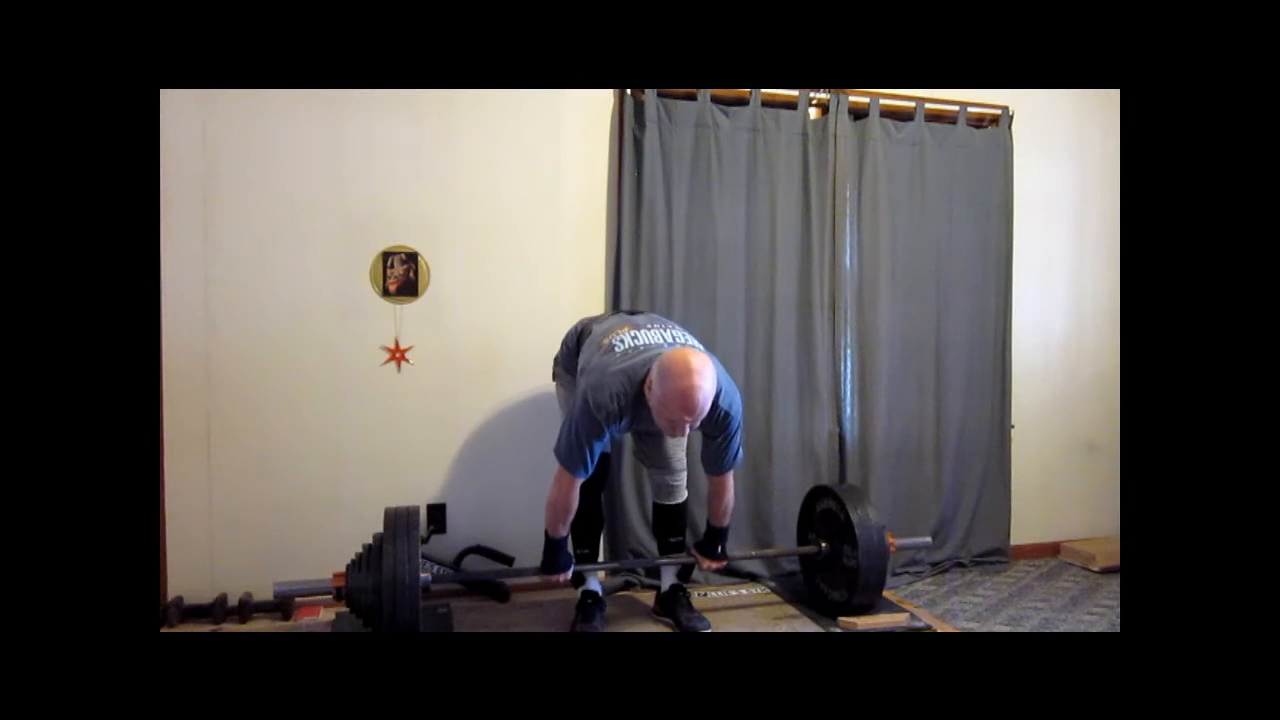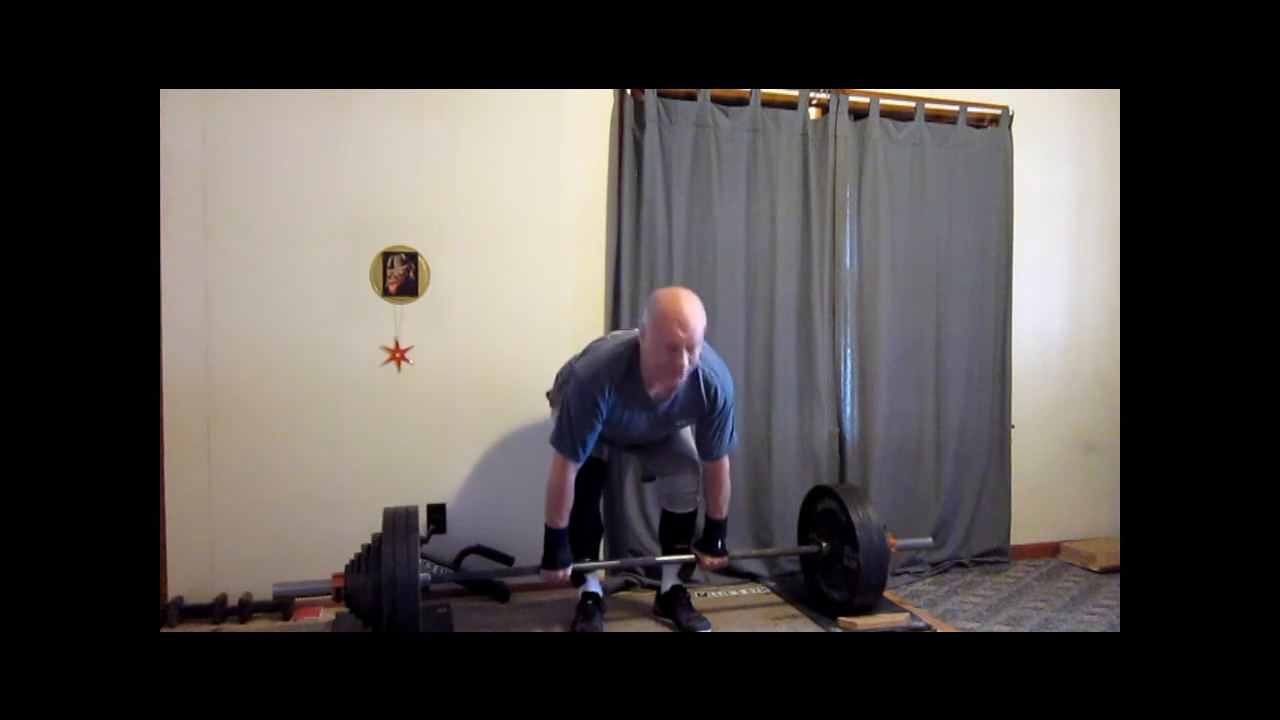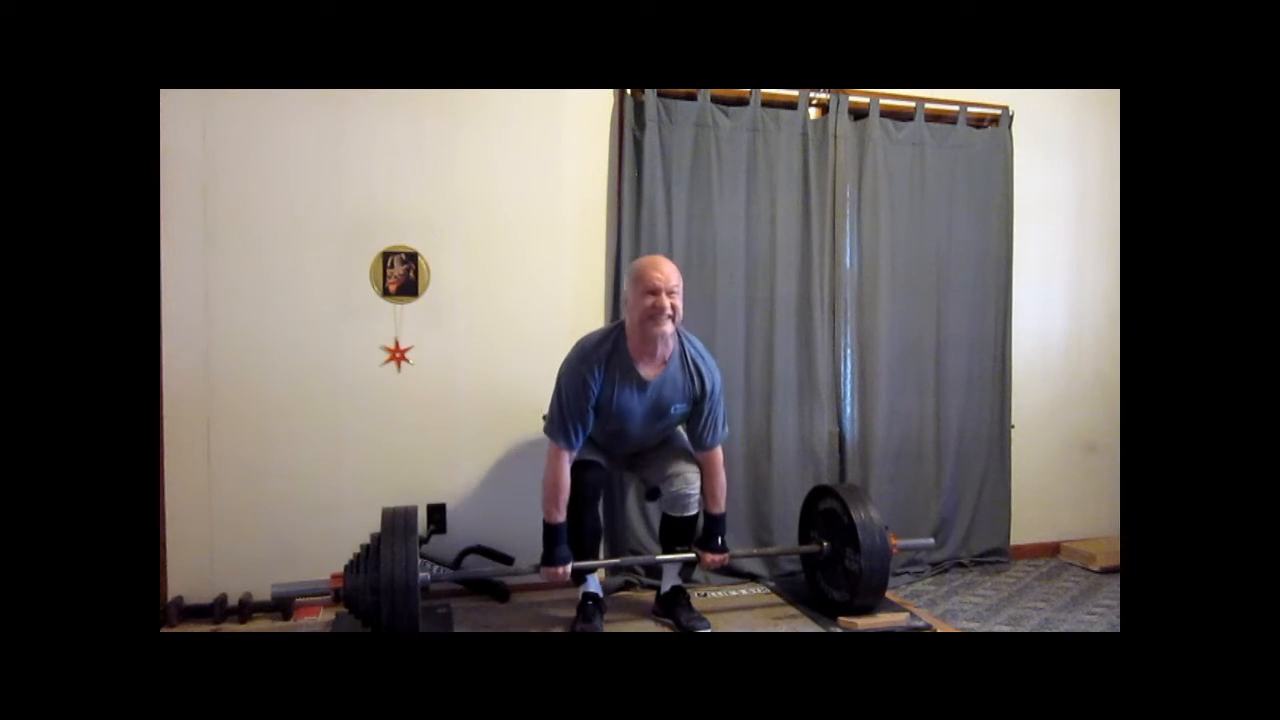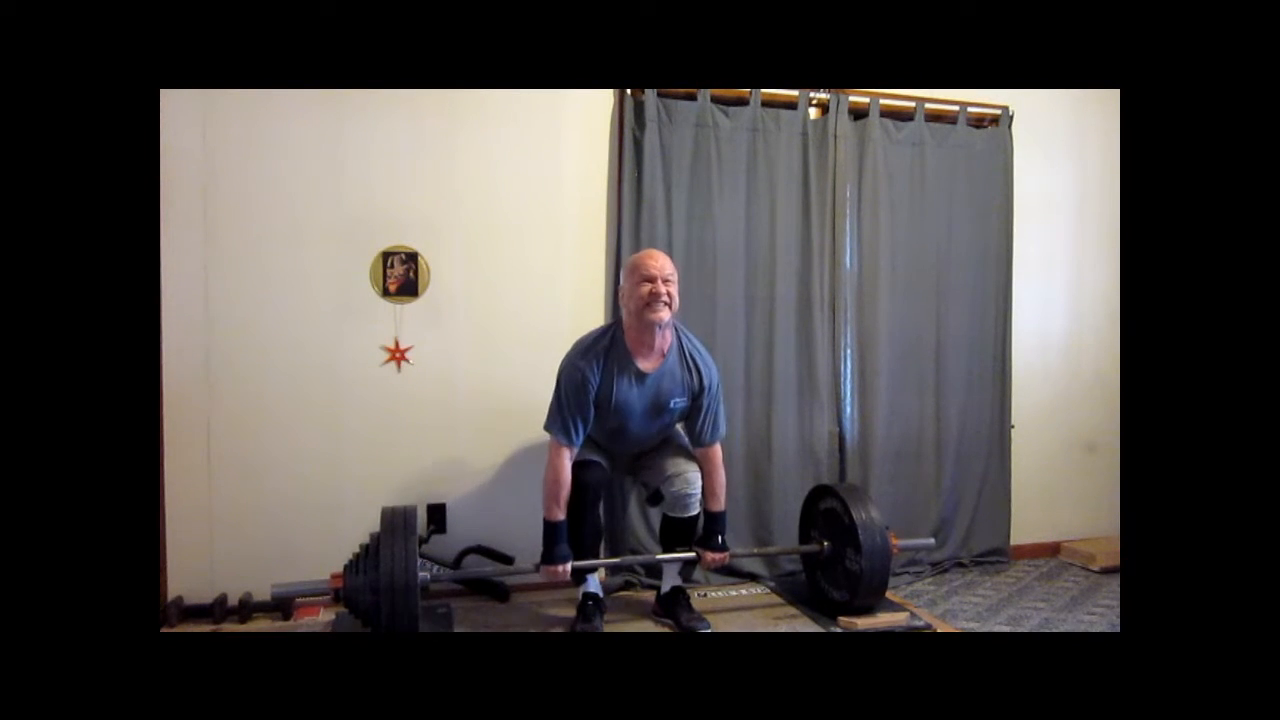
dt=0.3s
person 1, frame 1
left shoulder: (724, 398)
right shoulder: (603, 394)
left elbow: (721, 477)
right elbow: (568, 480)
left wrist: (714, 542)
right wrist: (555, 553)
right hip: (580, 361)
left knee: (671, 475)
right knee: (589, 478)
left ankle: (671, 589)
right ankle: (590, 591)
person 1, frame 2
left shoulder: (715, 379)
right shoulder: (596, 373)
left elbow: (716, 464)
right elbow: (565, 466)
left wrist: (714, 537)
right wrist: (556, 548)
right hip: (589, 423)
left knee: (686, 480)
right knee: (585, 485)
left ankle: (671, 591)
right ankle: (589, 593)
person 1, frame 3
left shoulder: (700, 365)
right shoulder: (589, 359)
left elbow: (710, 453)
right elbow: (561, 454)
left wrist: (714, 533)
right wrist: (554, 544)
left hip: (656, 441)
right hip: (592, 442)
left knee: (686, 482)
right knee: (582, 485)
left ankle: (671, 592)
right ankle: (589, 595)
person 1, frame 4
left shoulder: (697, 362)
right shoulder: (588, 359)
left elbow: (709, 451)
right elbow: (561, 452)
left wrist: (715, 531)
right wrist: (554, 542)
left hip: (656, 443)
right hip: (594, 444)
left knee: (688, 482)
right knee: (584, 483)
left ankle: (671, 593)
right ankle: (590, 596)
